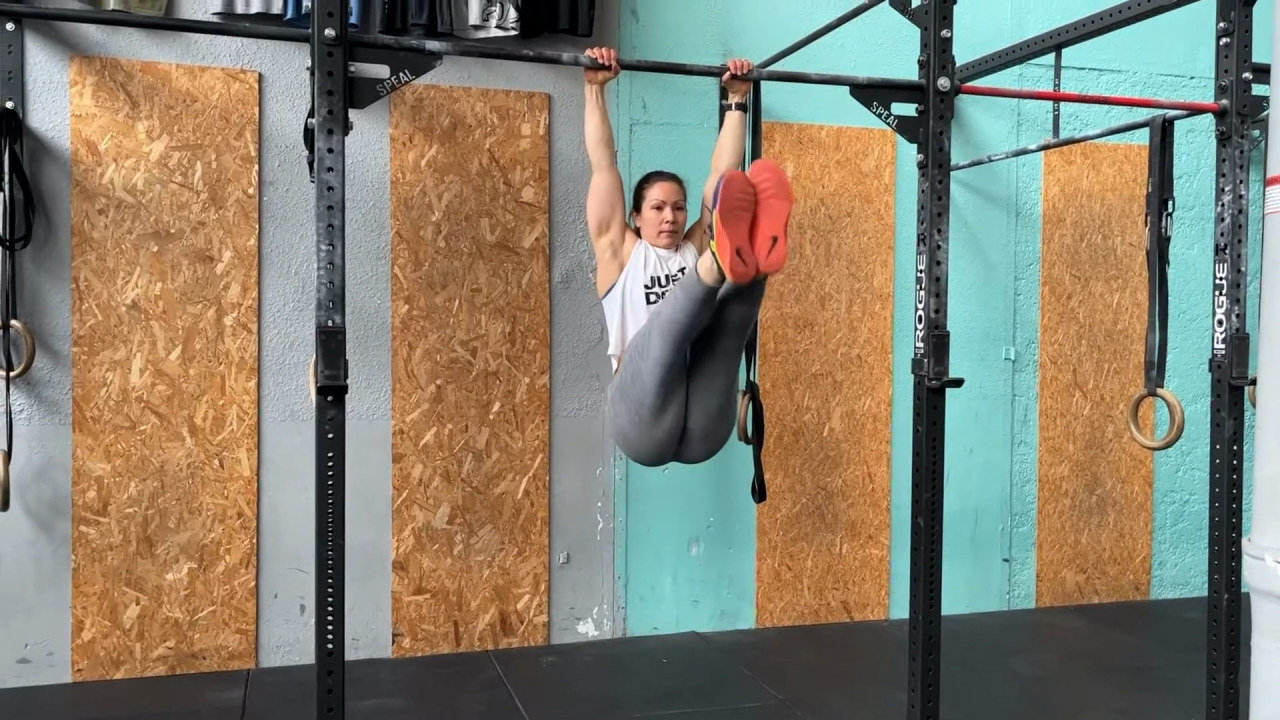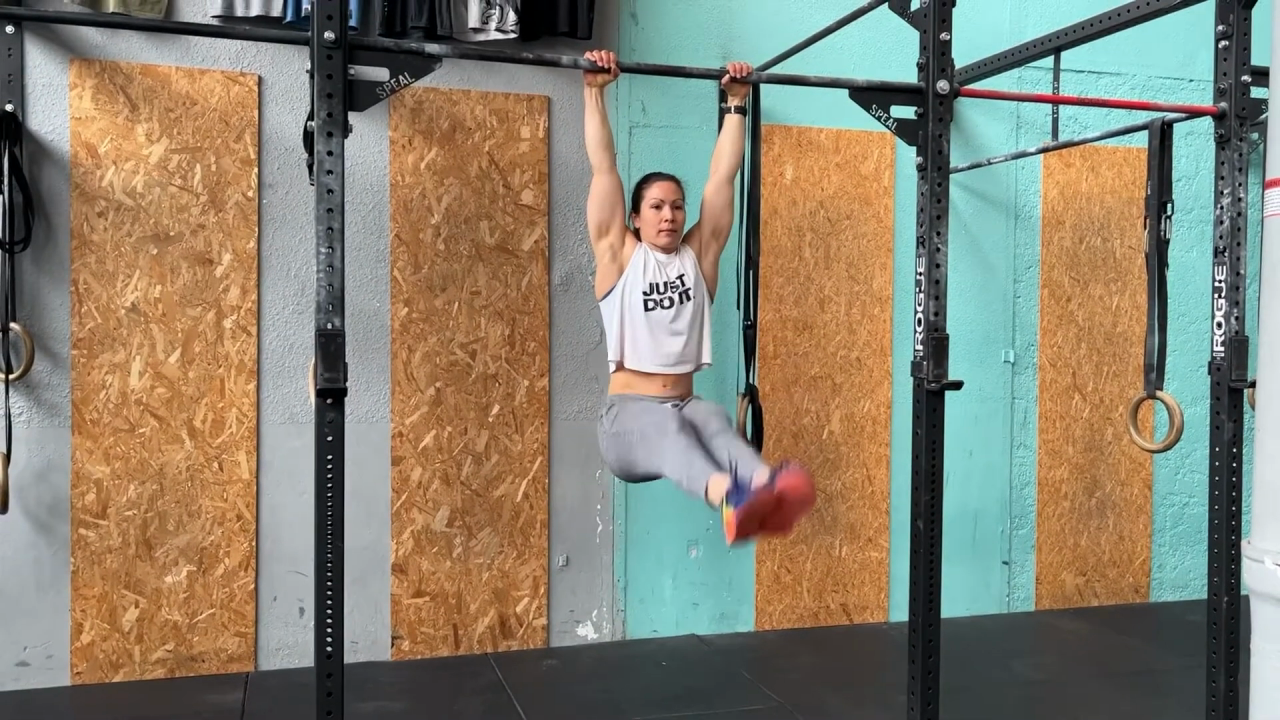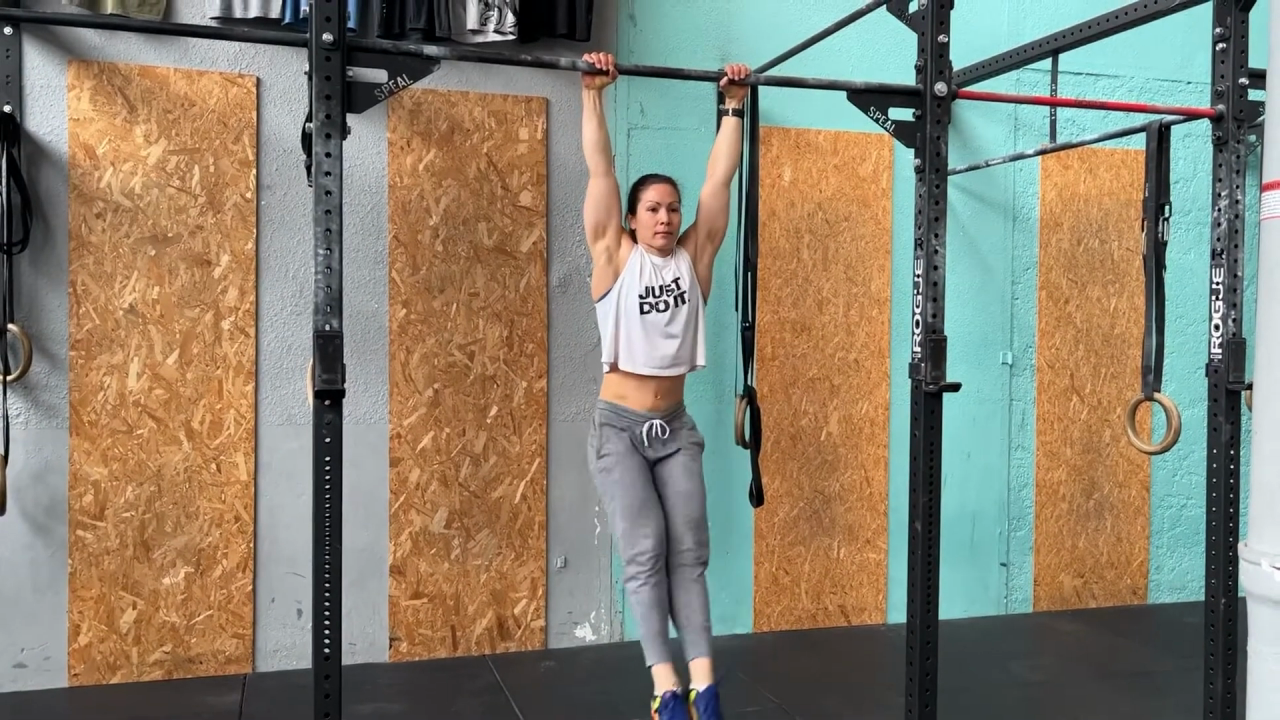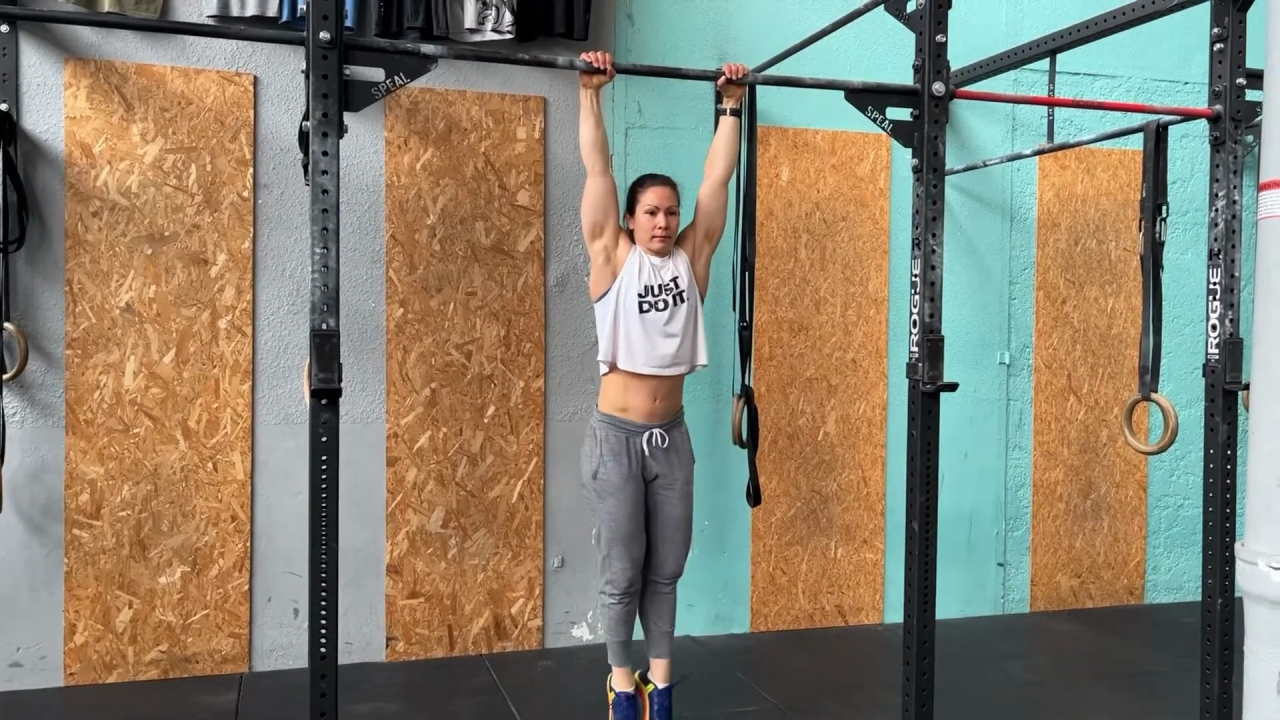
dt=0.4s
person 1, frame 1
left shoulder: (697, 248)
right shoulder: (620, 253)
left elbow: (722, 172)
right elbow: (603, 164)
left wrist: (737, 100)
right wrist: (595, 88)
left hip: (702, 428)
right hip: (646, 420)
left knee: (730, 307)
right knee: (671, 314)
left ankle: (747, 258)
right ankle: (724, 259)
person 1, frame 2
left shoulder: (697, 256)
right shoulder: (619, 255)
left elbow: (722, 179)
right elbow: (603, 171)
left wrist: (736, 104)
right wrist: (595, 92)
left hip: (682, 412)
right hip: (627, 421)
left knee: (712, 426)
right knee: (662, 429)
left ankle: (766, 487)
right ankle: (735, 495)
person 1, frame 3
left shoulder: (694, 256)
right shoulder: (614, 256)
left elbow: (719, 179)
right elbow: (599, 170)
left wrist: (733, 108)
right wrist: (592, 94)
left hip: (675, 429)
right hip: (618, 429)
left knee: (690, 553)
right knee: (646, 552)
person 1, frame 4
left shoulder: (691, 257)
right shoulder: (613, 256)
left elbow: (717, 180)
right elbow: (597, 171)
left wrist: (731, 106)
right wrist: (590, 92)
left hip: (671, 436)
right hip: (616, 437)
left knee: (665, 572)
right knee: (623, 575)
